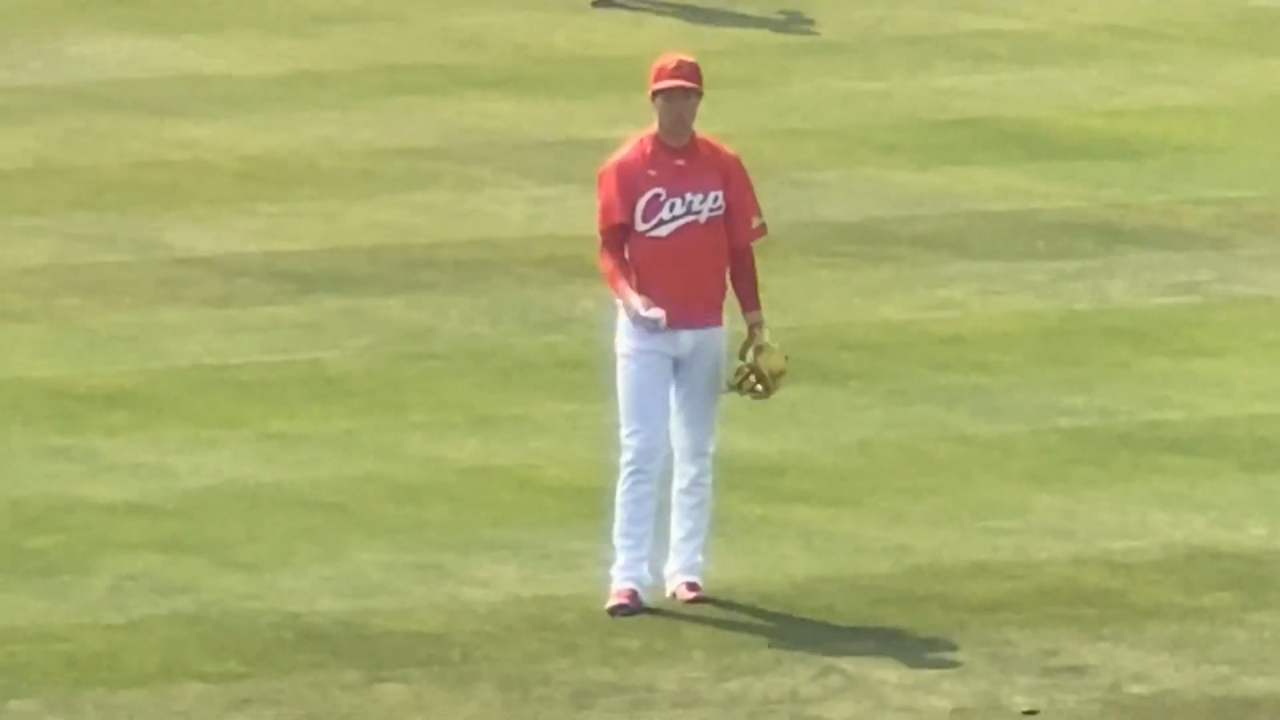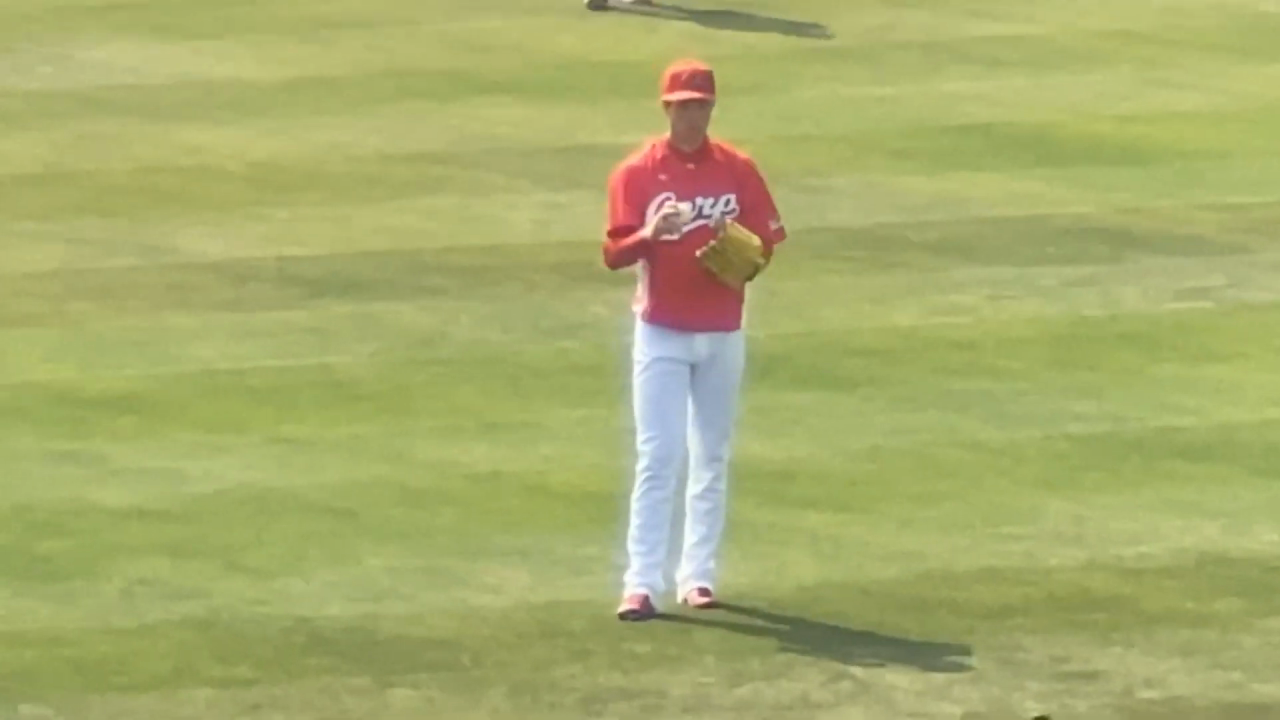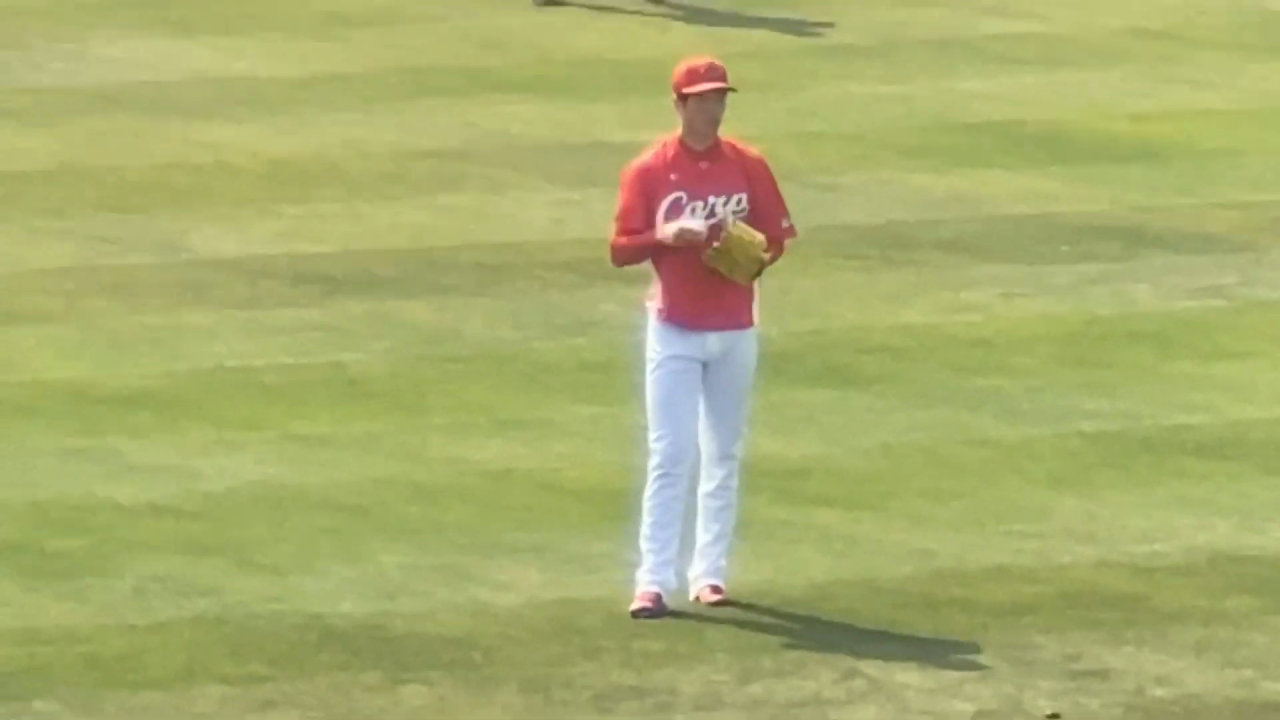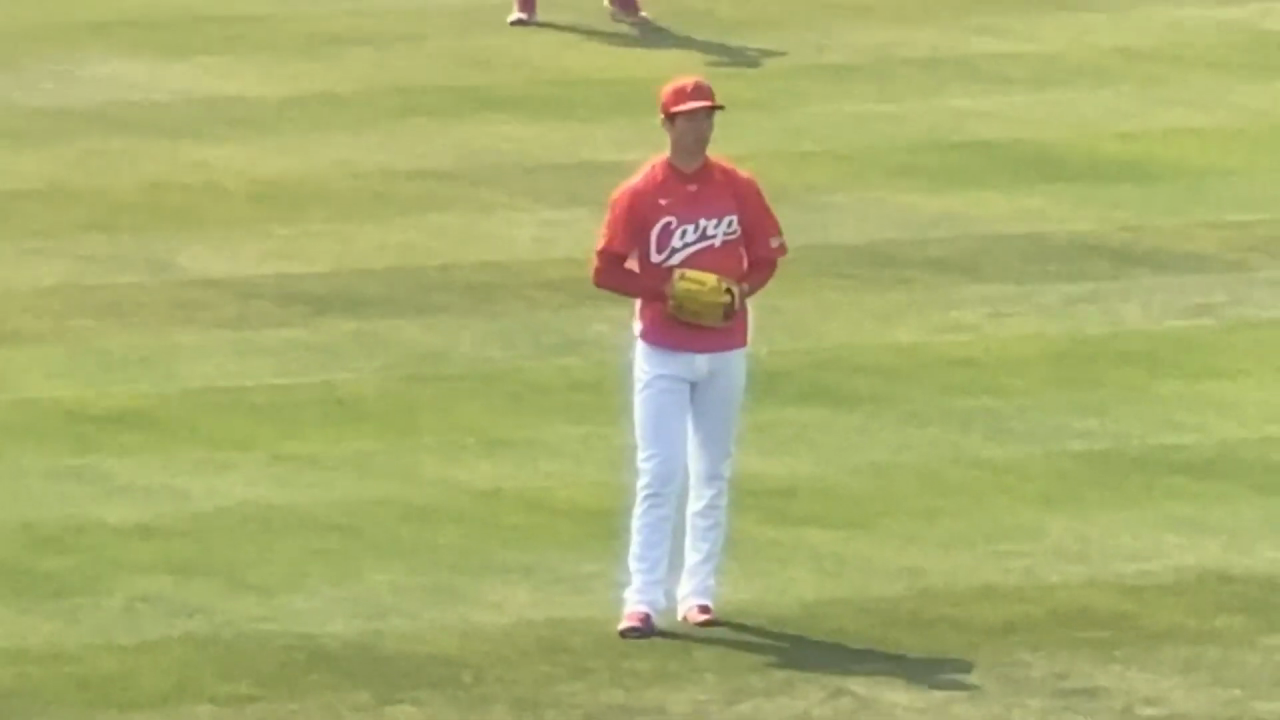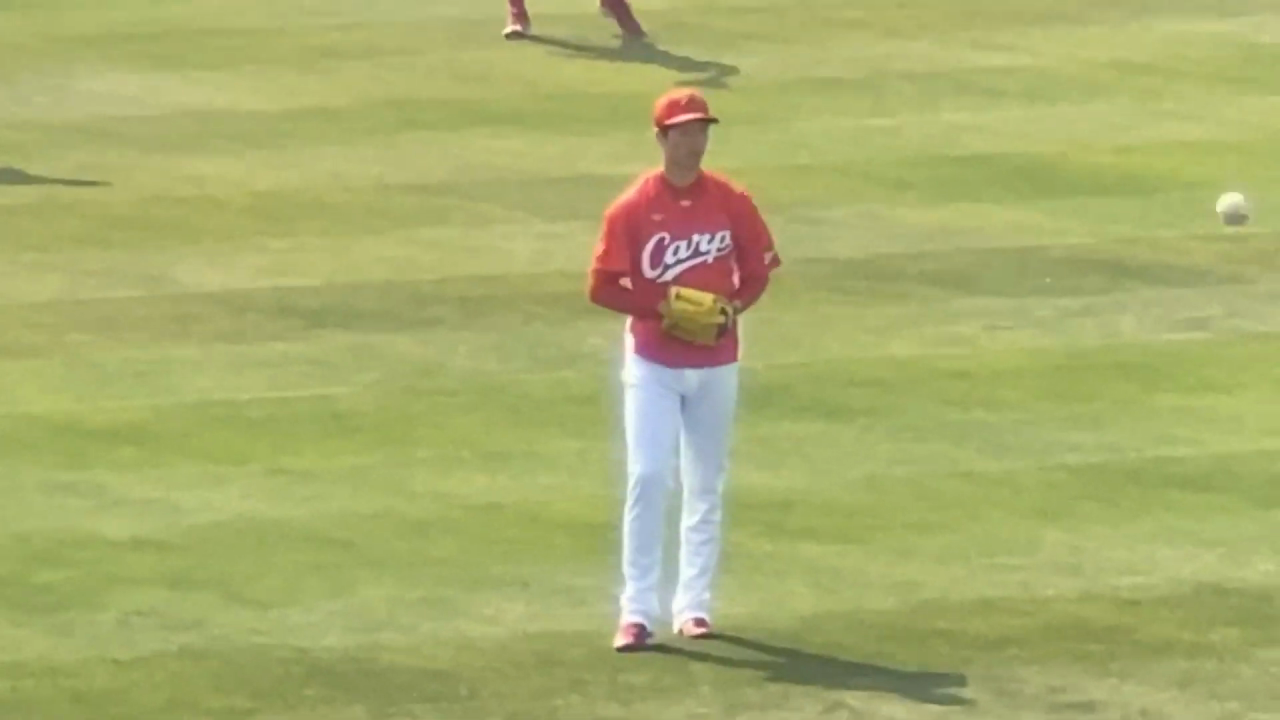
dt=0.5s
person 1, frame 1
left shoulder: (724, 164)
right shoulder: (623, 167)
left elbow: (740, 247)
right elbow: (610, 248)
left wrist: (753, 317)
right wrist: (630, 296)
left hip: (707, 330)
right hip: (644, 330)
left knee: (696, 453)
right knee: (642, 452)
left ankle: (685, 570)
right ankle: (629, 577)
person 1, frame 2
left shoulder: (738, 168)
right shoulder: (635, 172)
left elbow: (765, 244)
right elbow: (613, 254)
right wrist: (651, 233)
left hip: (723, 333)
right hip: (661, 333)
left knee: (712, 458)
right knee: (658, 457)
left ankle: (698, 575)
right ankle: (641, 582)
person 1, frame 3
left shoulder: (749, 165)
right shoulder: (647, 170)
left elbow: (776, 239)
right elbow: (620, 250)
right wrist: (664, 237)
left hip: (736, 330)
right hip: (674, 330)
left knee: (724, 455)
right knee: (670, 453)
left ankle: (710, 573)
right ankle: (654, 579)
person 1, frame 4
left shoulder: (739, 187)
right shoulder: (637, 193)
left elbow: (767, 258)
right elbow: (605, 271)
left wrist: (740, 290)
right wrist: (663, 289)
left hip: (725, 351)
right hip: (662, 352)
left knee: (713, 475)
right knee: (659, 474)
left ankle: (698, 593)
right ankle: (642, 600)
person 1, frame 5
left shoulder: (733, 201)
right shoulder: (630, 208)
left elbow: (759, 271)
right elbow: (602, 288)
left wrist: (733, 307)
right wrist: (661, 307)
left hip: (716, 364)
right hip: (652, 363)
left knee: (705, 487)
right knee: (648, 478)
left ankle: (693, 605)
right ankle: (638, 611)
